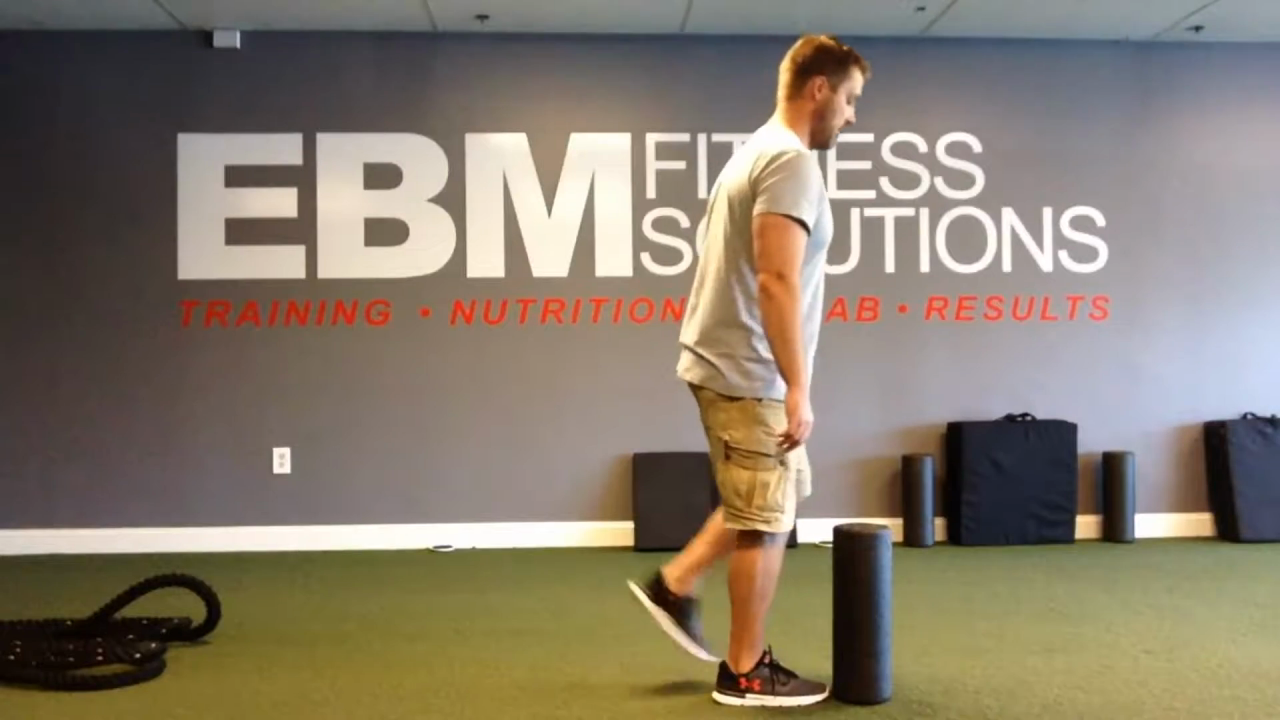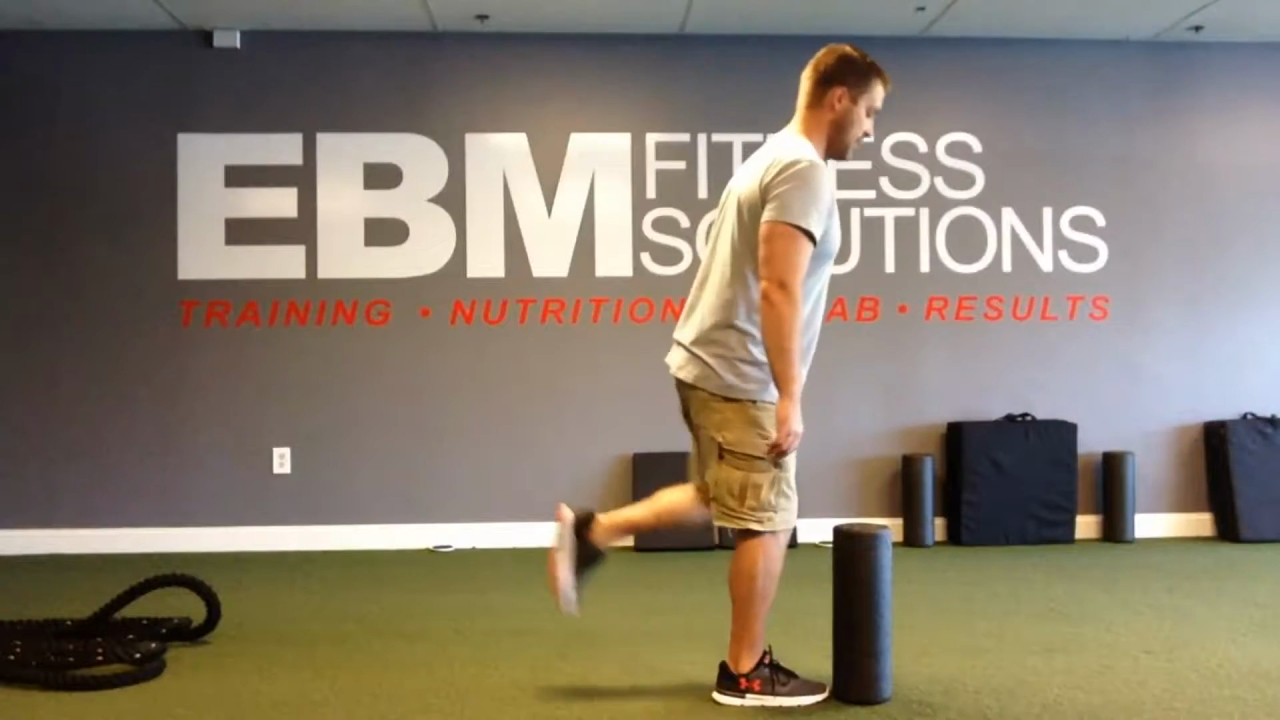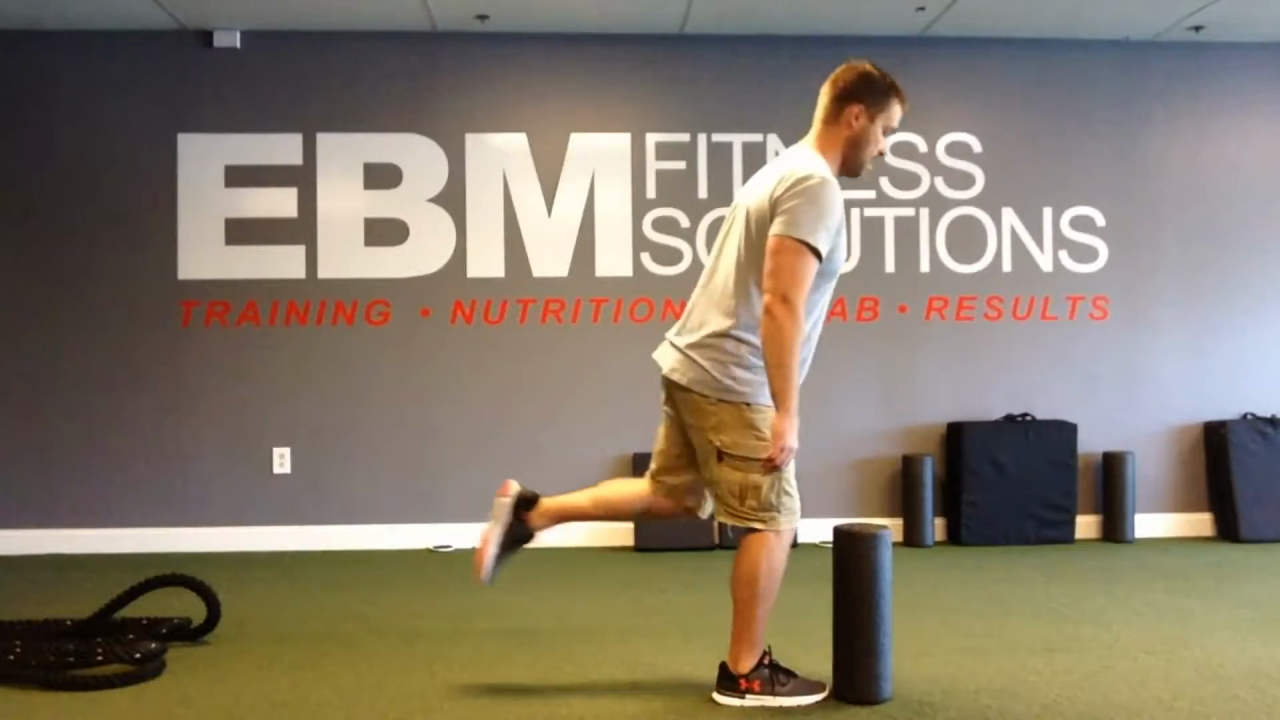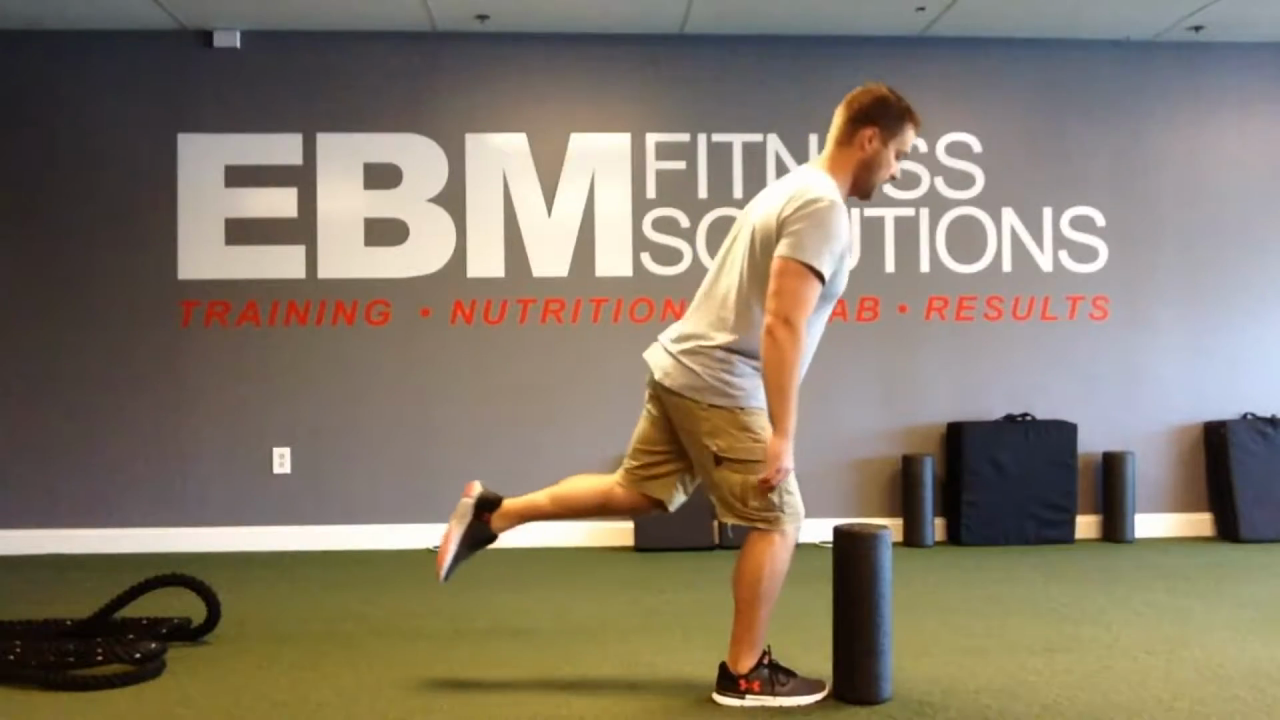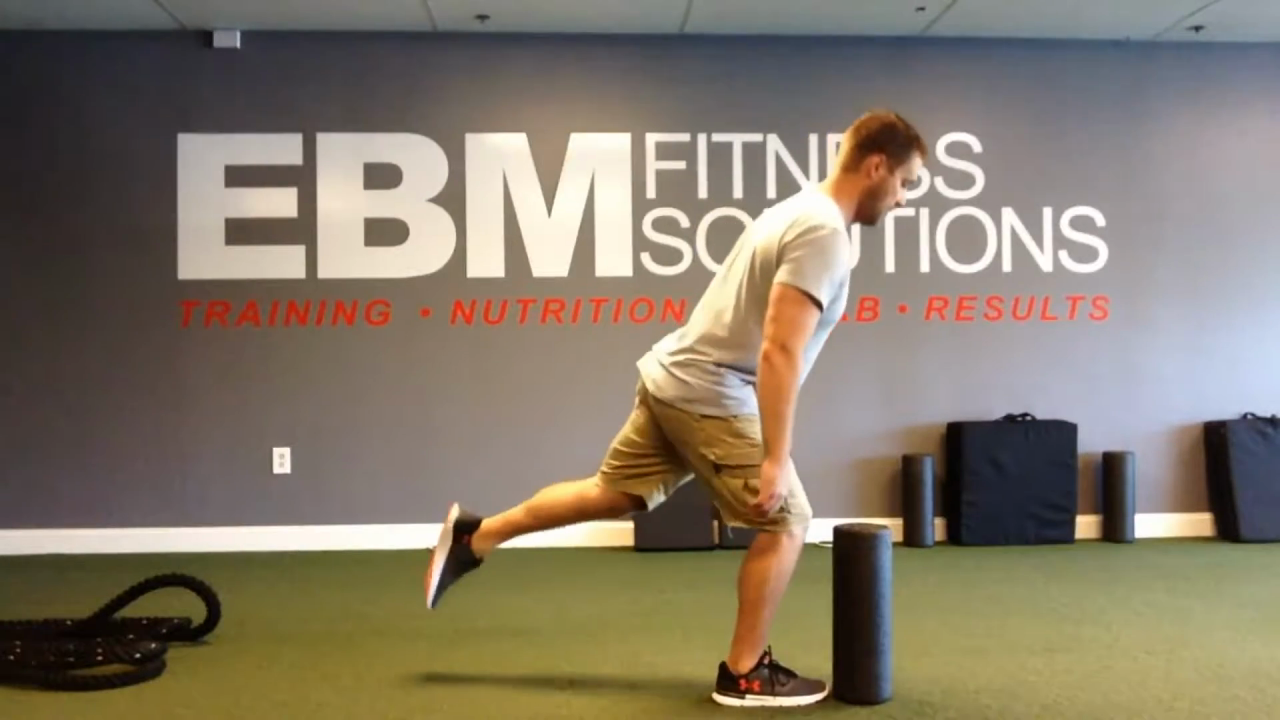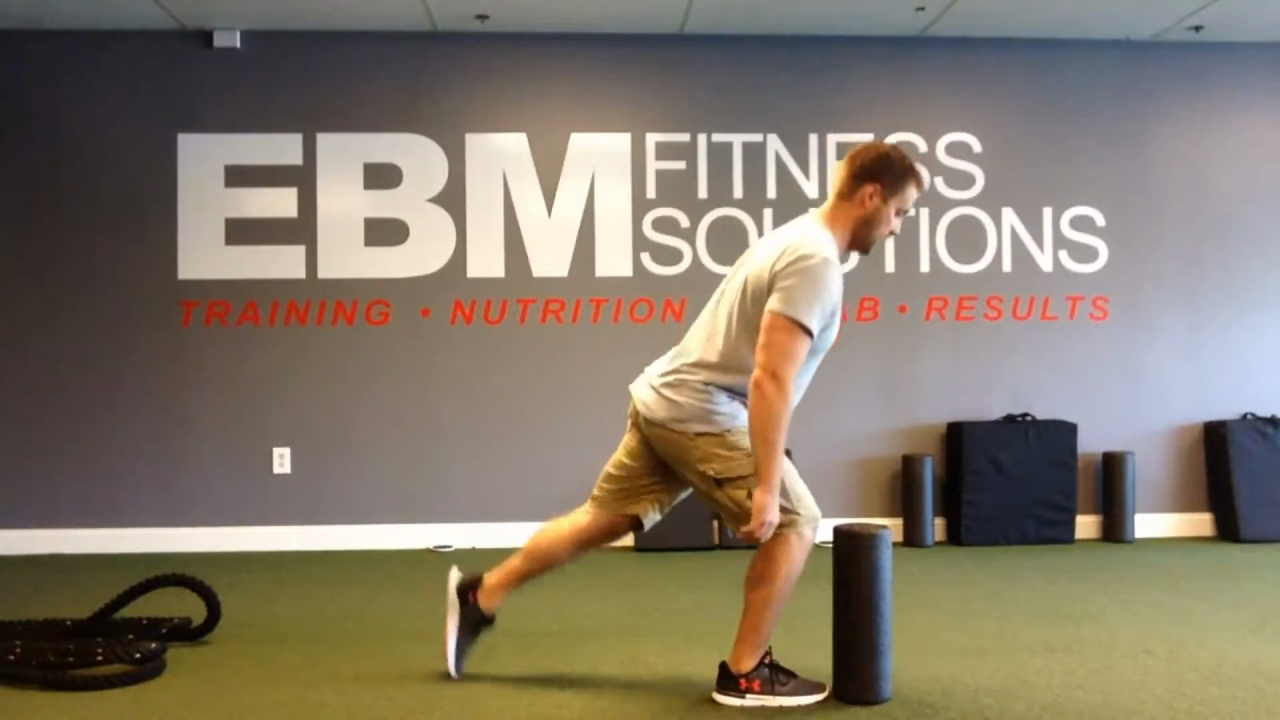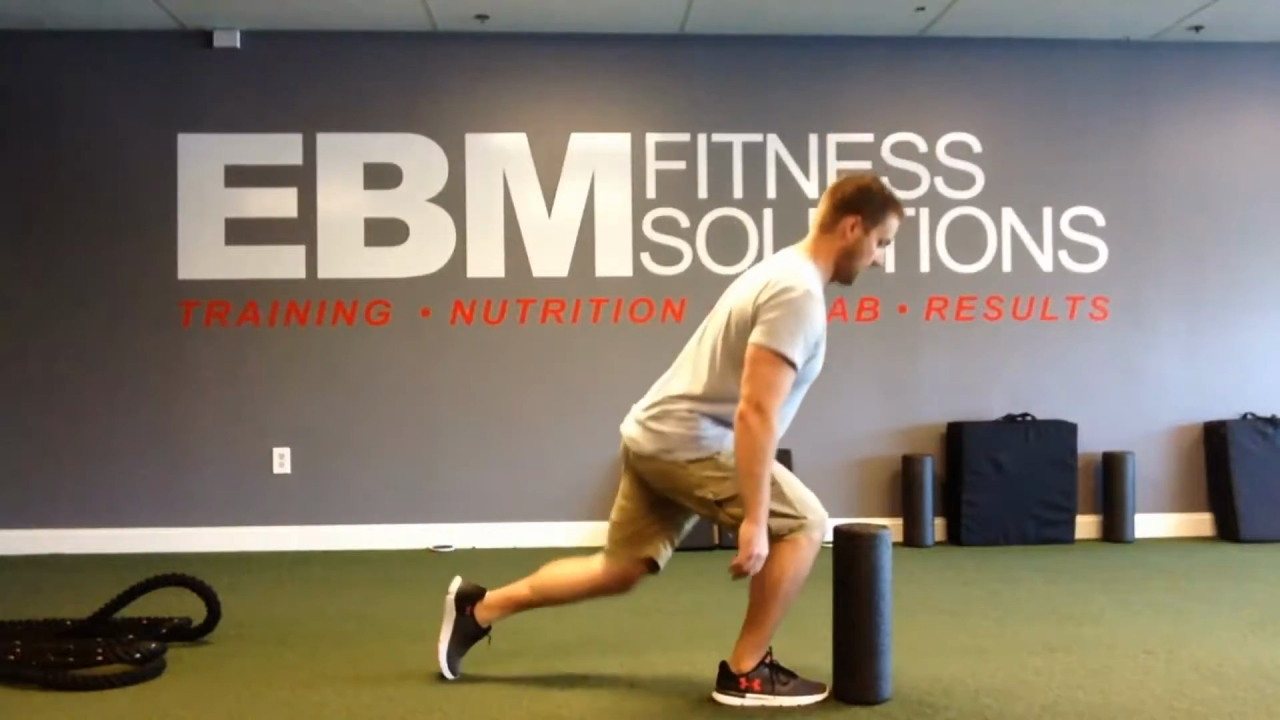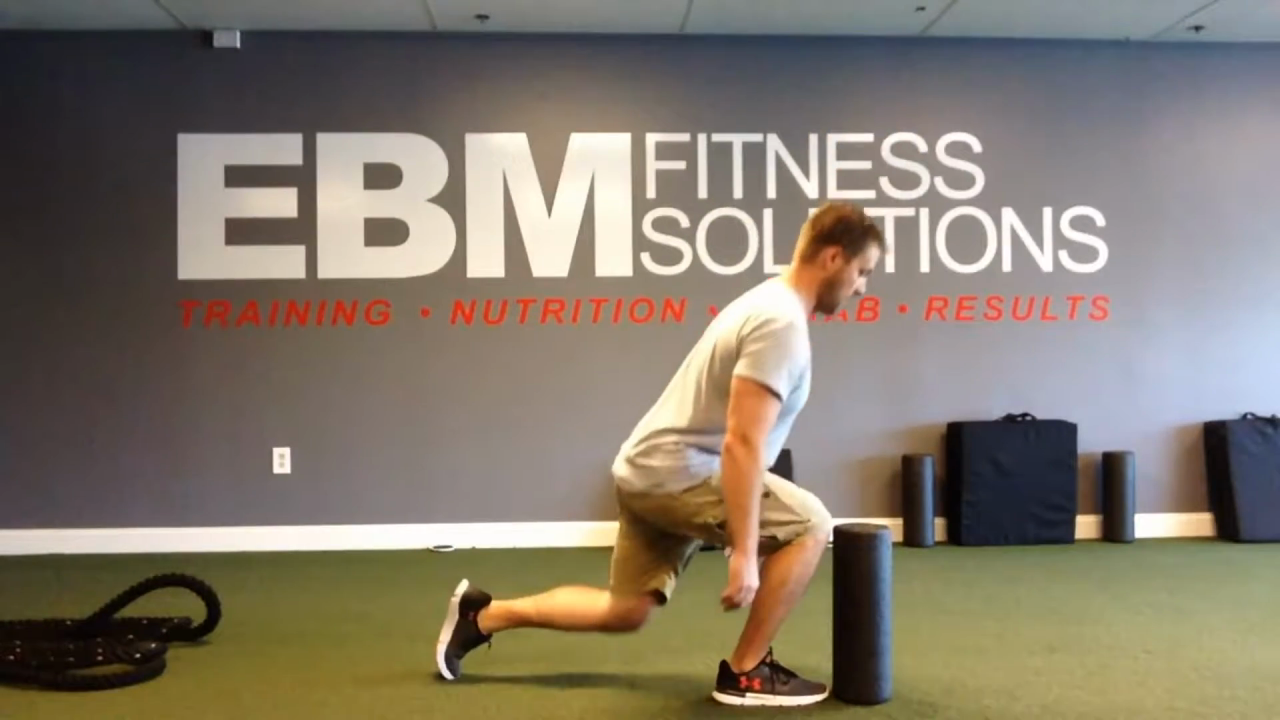
dt=0.2s
person 1, frame 1
left shoulder: (759, 152)
right shoulder: (791, 161)
right elbow: (776, 282)
right wrist: (797, 389)
left hip: (727, 359)
right hip: (745, 372)
left knee: (760, 504)
right knee: (768, 519)
left ankle: (675, 589)
right ankle: (745, 672)
person 1, frame 2
left shoulder: (775, 157)
right shoulder: (804, 169)
right elbow: (776, 291)
right wrist: (788, 400)
left hip: (709, 360)
right hip: (734, 374)
left knee: (719, 498)
right knee: (765, 520)
left ankle: (589, 535)
right ankle: (744, 674)
person 1, frame 3
left shoulder: (787, 169)
right shoulder: (814, 186)
right elbow: (779, 305)
left wrist: (775, 405)
right wrist: (785, 415)
left hip: (695, 362)
right hip: (727, 377)
left knee: (671, 495)
right knee: (772, 518)
left ankle: (527, 513)
right ankle: (745, 674)
person 1, frame 4
left shoulder: (796, 188)
right shoulder: (822, 208)
right elbow: (782, 327)
left wrist: (774, 426)
right wrist: (783, 436)
left hip: (682, 368)
right hip: (717, 382)
left knee: (634, 493)
right knee: (776, 519)
left ankle: (490, 514)
right ankle: (745, 674)
person 1, frame 5
left shoulder: (802, 210)
right shoulder: (825, 233)
right elbow: (780, 353)
right wrist: (775, 460)
left hip: (672, 379)
right hip: (708, 394)
left knee: (608, 495)
right knee: (786, 521)
left ankle: (471, 540)
right ankle: (746, 674)
person 1, frame 6
left shoulder: (797, 237)
right shoulder: (816, 261)
right elbow: (770, 380)
right wrist: (767, 487)
left hip: (665, 402)
right hip: (698, 413)
left knee: (604, 521)
right knee: (795, 524)
left ankle: (479, 595)
right ankle: (745, 673)
person 1, frame 7
left shoulder: (783, 271)
right shoulder: (798, 292)
right elbow: (755, 413)
right wrist: (754, 522)
left hip: (655, 435)
right hip: (685, 440)
left knee: (619, 569)
right knee: (803, 524)
left ankle: (476, 609)
right ankle: (746, 672)
person 1, frame 8
left shoulder: (766, 303)
right shoulder: (781, 323)
right elbow: (743, 444)
right wrist: (745, 552)
left hip: (650, 470)
right hip: (676, 471)
left knee: (625, 611)
right knee: (809, 526)
left ankle: (480, 615)
right ankle: (747, 673)
